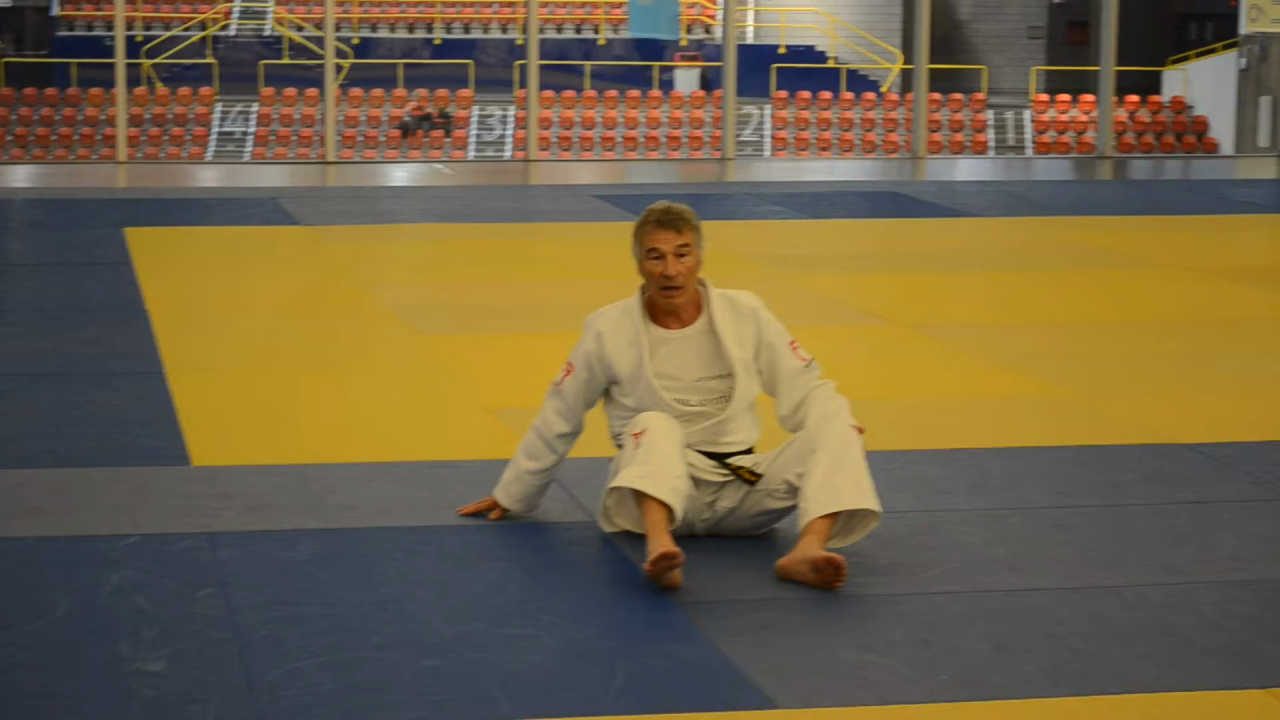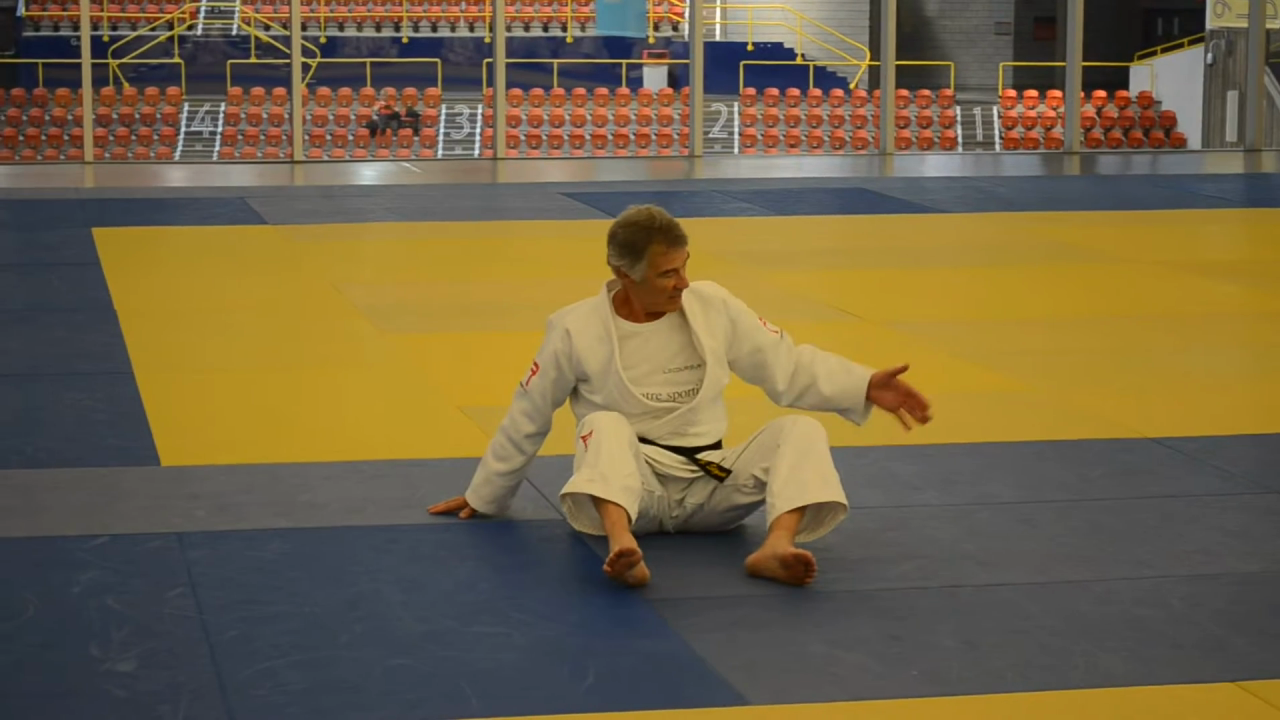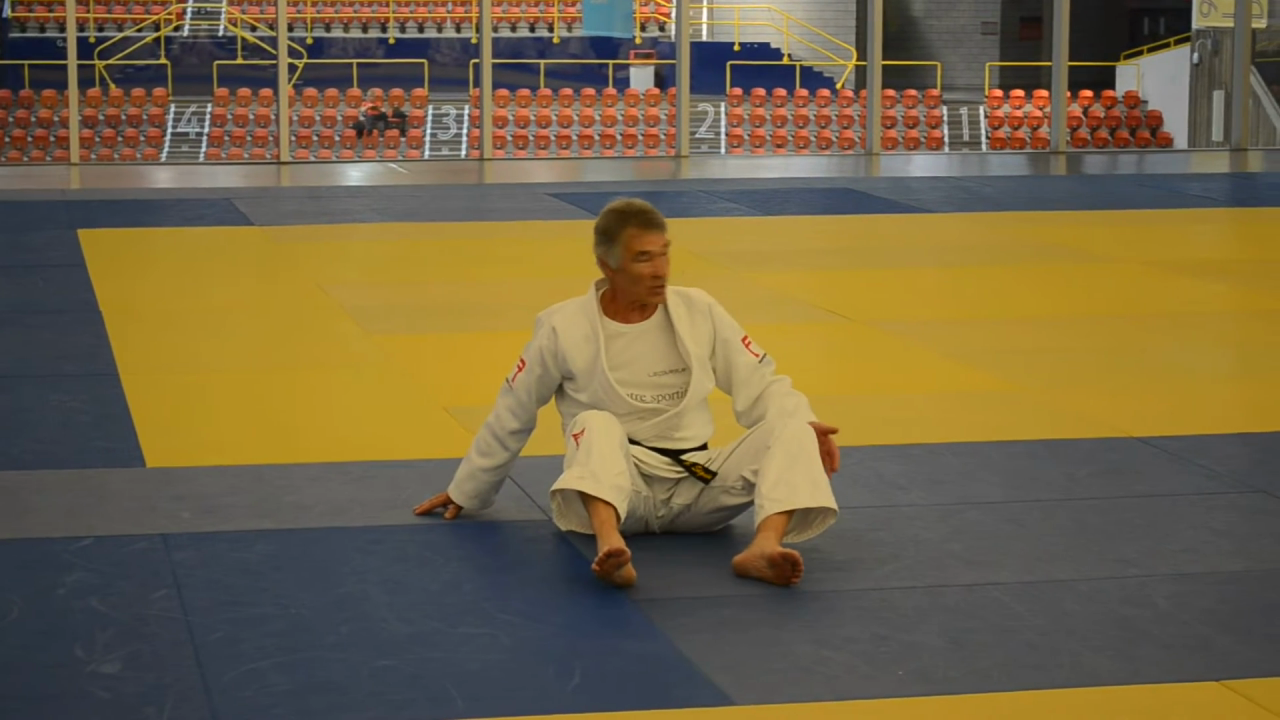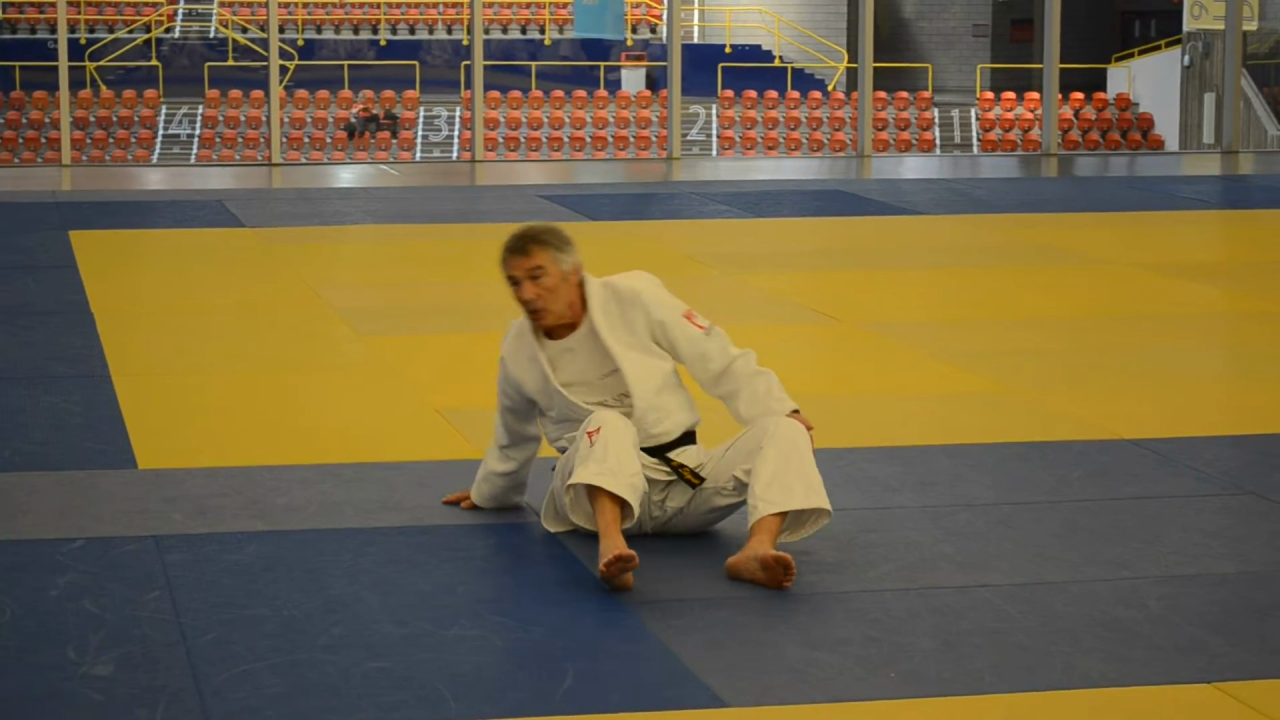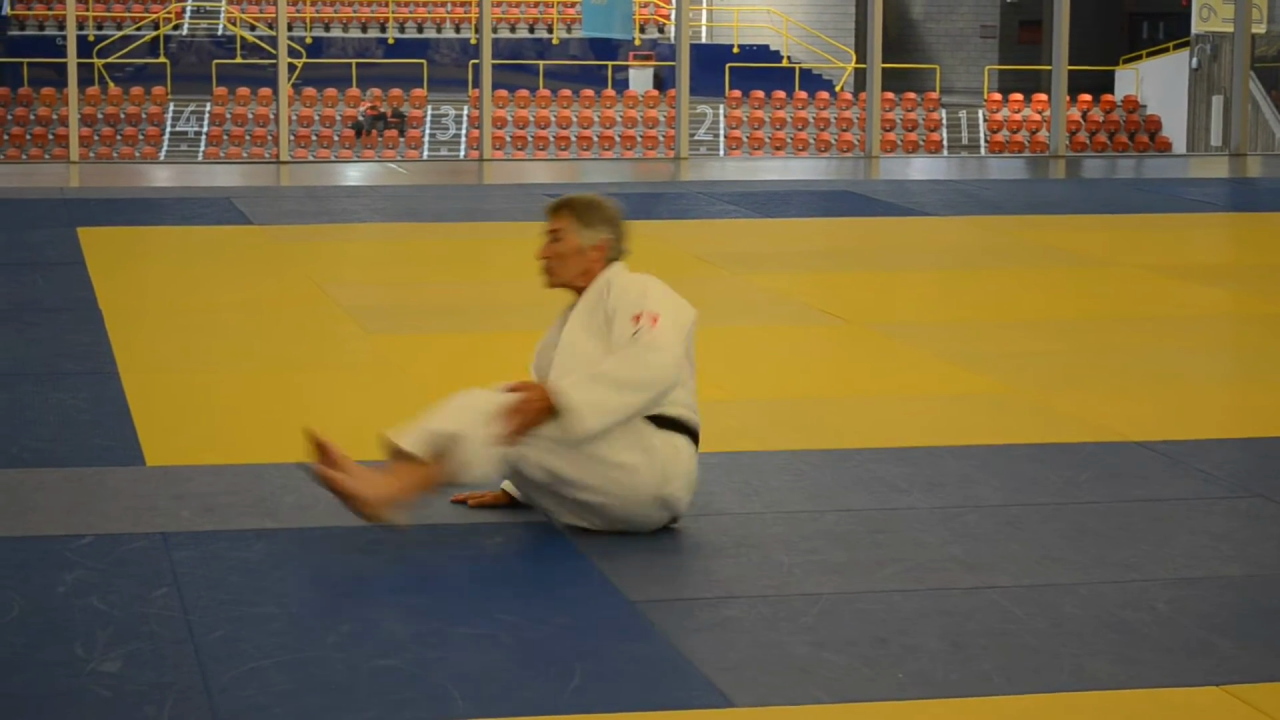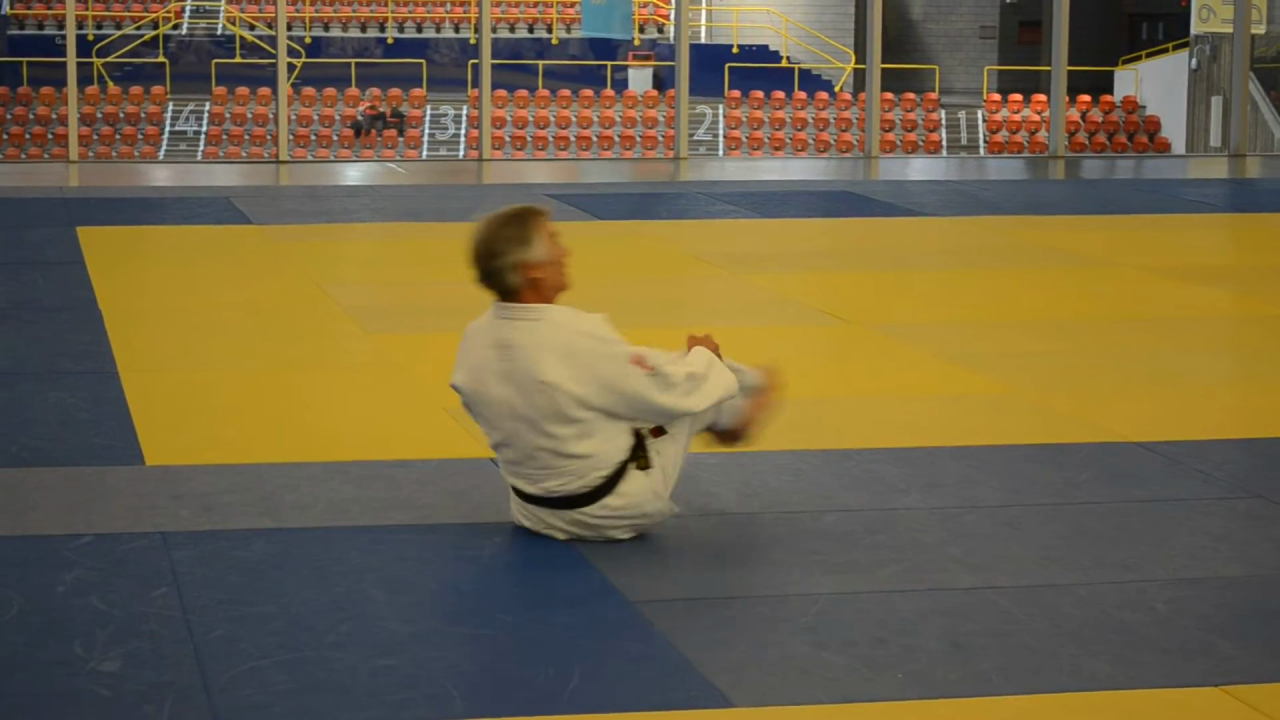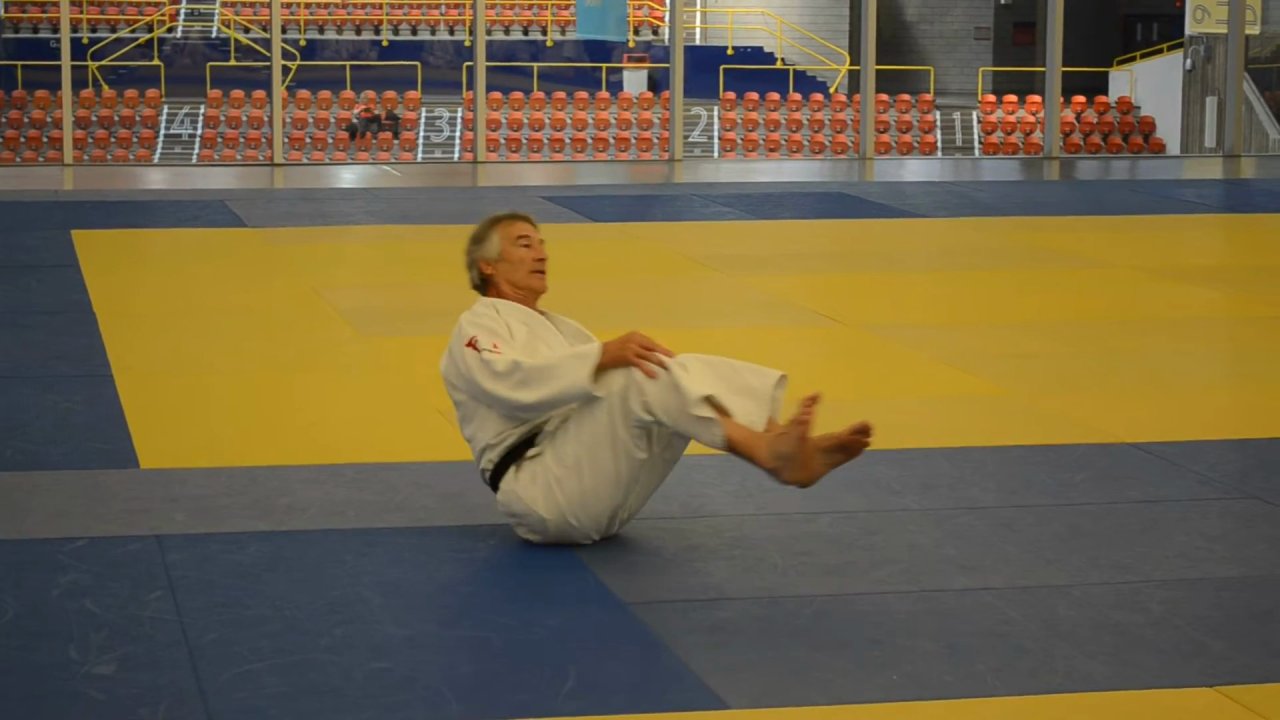
dt=0.5s
person 1, frame 1
left shoulder: (745, 313)
right shoulder: (608, 331)
left elbow: (804, 386)
right elbow: (558, 419)
left wrist: (843, 429)
right wrist: (511, 495)
left hip: (737, 488)
right hip: (654, 481)
left knee: (834, 437)
right knee: (655, 427)
left ankle: (806, 552)
right ankle: (659, 549)
person 1, frame 2
left shoulder: (713, 305)
right shoulder: (575, 329)
left elbow: (788, 365)
right elbow: (526, 418)
left wrist: (865, 386)
right wrist: (483, 496)
left hip: (706, 483)
right hip: (630, 483)
left knee: (801, 431)
right knee: (602, 427)
left ankle: (775, 547)
right ankle: (621, 544)
person 1, frame 3
left shoulder: (699, 310)
right shoulder: (562, 327)
left elbow: (760, 382)
right elbow: (512, 416)
left wrist: (805, 424)
right wrist: (465, 492)
left hip: (692, 485)
right hip: (614, 482)
left knee: (791, 435)
right knee: (596, 426)
left ankle: (763, 549)
right ankle: (610, 546)
person 1, frame 4
left shoulder: (635, 295)
right shoulder: (518, 351)
left elbow: (721, 360)
right elbow: (515, 434)
left wrist: (783, 413)
right wrist: (489, 493)
left hip: (681, 476)
right hip: (598, 483)
left knee: (783, 434)
right knee: (608, 428)
left ankle: (756, 552)
right ankle: (611, 547)
person 1, frame 5
left shoulder: (637, 293)
right shoulder: (567, 324)
left elbow: (642, 370)
left wrist: (558, 399)
right wrist: (517, 486)
left hip: (644, 472)
left ankle: (387, 490)
person 1, frame 6
left shoulder: (475, 342)
right shoulder: (578, 339)
right elbow: (679, 396)
right wrist: (701, 357)
right hip: (616, 509)
right knee: (687, 387)
right ankle: (740, 419)
person 1, frame 7
left shoulder: (557, 330)
right shoulder: (480, 325)
right elbow: (517, 387)
right wrist: (605, 356)
left hip: (606, 495)
right hip: (551, 496)
left knee: (687, 373)
right knee: (640, 371)
left ankle: (785, 449)
right ankle: (768, 453)
